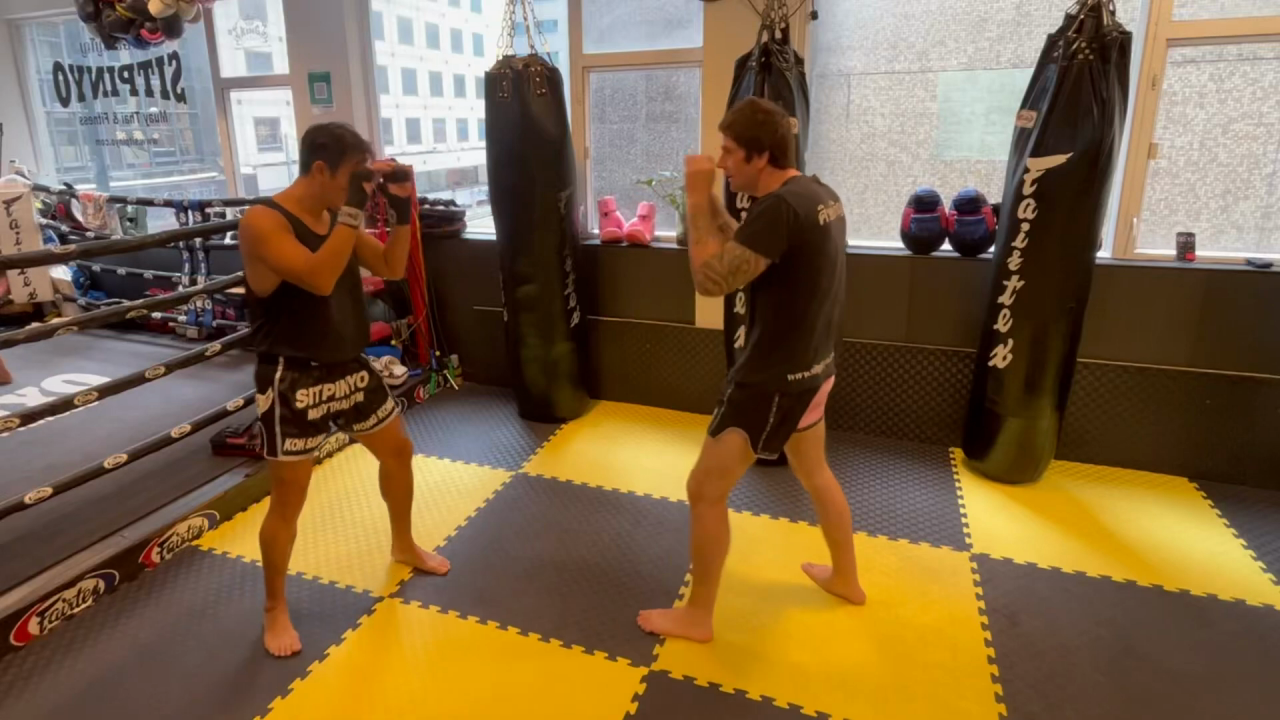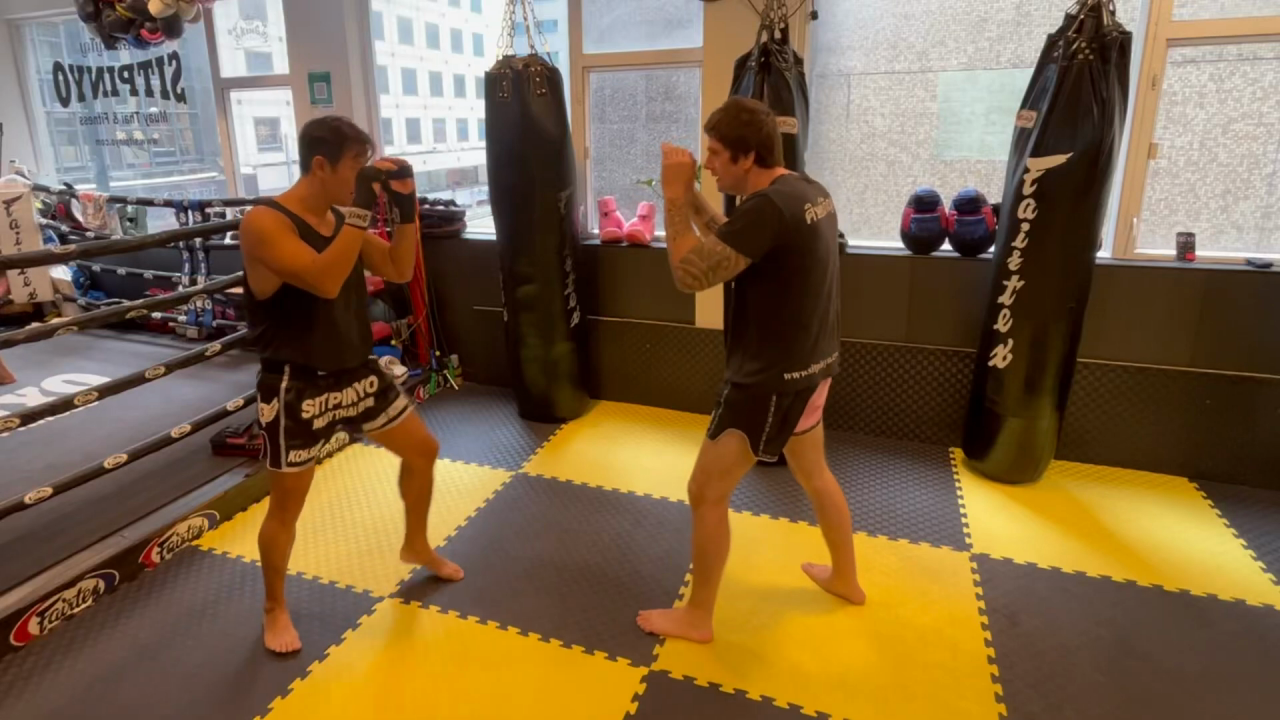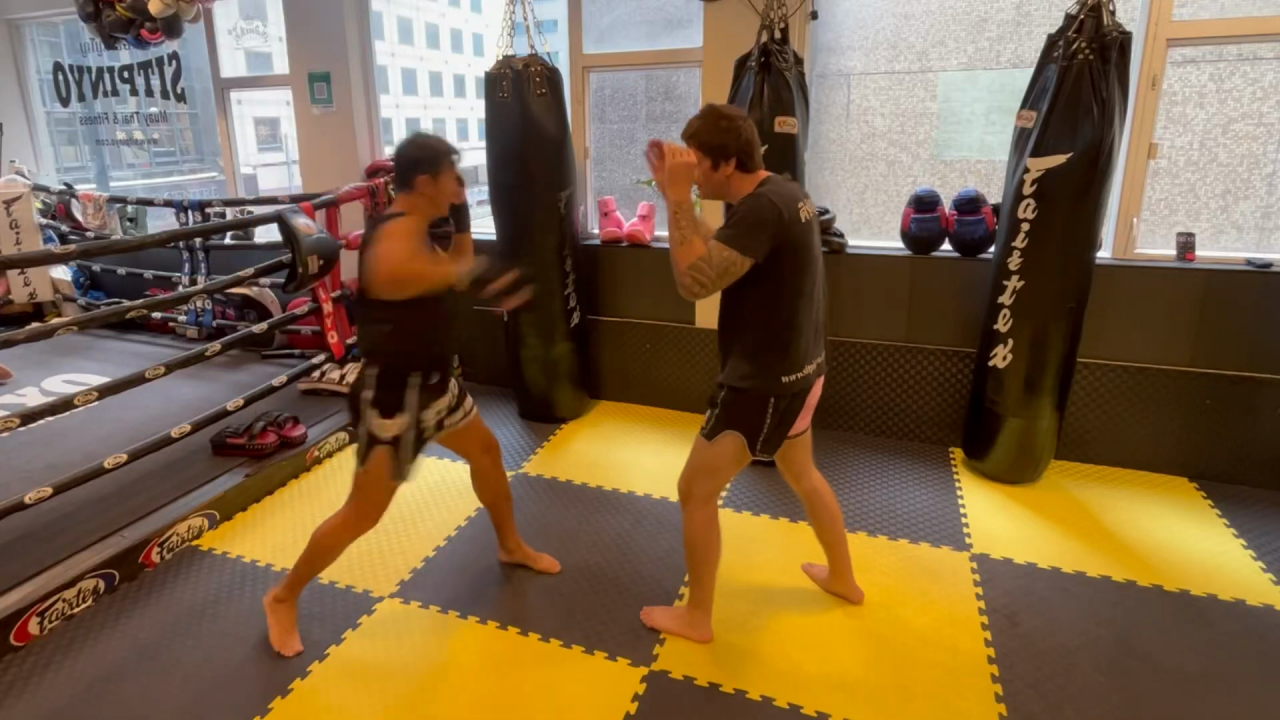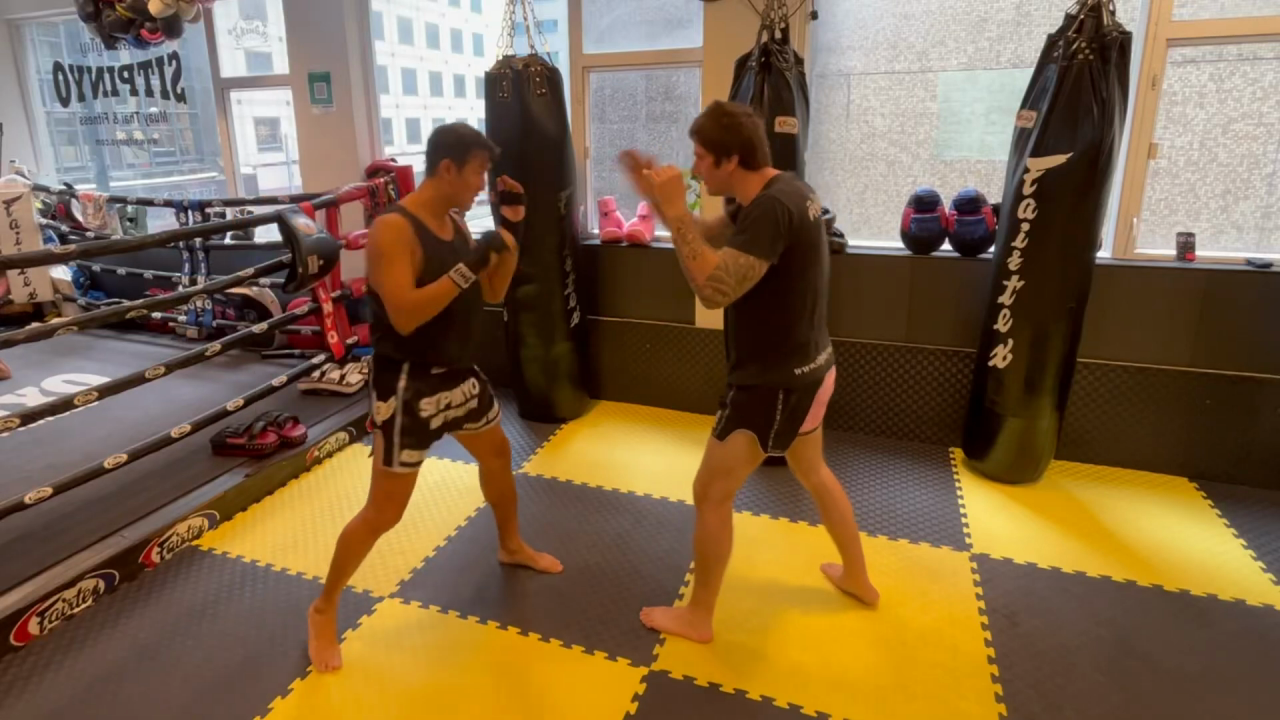
dt=0.4s
person 1, frame 1
left shoulder: (781, 207)
right shoulder: (817, 194)
left elbow: (712, 279)
right elbow: (743, 249)
left wrist: (695, 202)
right wrist: (709, 202)
left hip: (772, 379)
right hip: (810, 369)
left knee: (706, 492)
right knee: (814, 472)
left ankle: (697, 616)
right ankle: (846, 578)
person 1, frame 2
left shoulder: (768, 206)
right shoulder: (810, 192)
left elbow: (691, 274)
right elbow: (730, 244)
left wrist: (673, 196)
right wrist: (690, 195)
left hip: (768, 381)
right hip: (808, 370)
left knee: (706, 493)
right knee: (814, 474)
left ankle: (697, 617)
right ankle: (845, 578)
person 1, frame 3
left shoulder: (762, 209)
right shoulder: (785, 194)
left elbow: (695, 280)
right elbow: (717, 249)
left wrist: (678, 197)
right wrist: (674, 190)
left hip: (762, 384)
right hip: (798, 371)
left knee: (695, 491)
right knee: (801, 475)
left ankle: (696, 616)
right ankle: (843, 578)
person 1, frame 4
left shoulder: (769, 209)
right shoulder: (777, 193)
left elbow: (715, 288)
right elbow: (708, 238)
left wrist: (675, 209)
right wrist: (656, 196)
left hip: (771, 381)
right hip: (808, 368)
left knee: (710, 492)
right knee: (814, 473)
left ankle: (698, 616)
right ankle: (857, 577)
person 2, frame 1
left shoulder: (337, 216)
right shoulder: (262, 222)
left elbow: (391, 267)
right elbow: (319, 278)
left wrist: (401, 209)
right wrist: (356, 209)
left hip: (350, 368)
right hip: (293, 381)
left knee: (399, 451)
right knee: (287, 502)
left ankle: (404, 546)
right ankle: (275, 608)
person 2, frame 2
left shoulder: (341, 219)
right shoulder: (264, 223)
left elbow: (399, 270)
right elbow: (325, 282)
left wrist: (404, 206)
right wrist: (362, 208)
left hip: (358, 373)
right hip: (298, 388)
left knee: (423, 449)
right knee: (287, 507)
left ankle: (417, 545)
right ankle: (274, 609)
person 2, frame 3
left shoulder: (416, 227)
right shoulder: (399, 235)
left elbow: (457, 270)
right elbow: (423, 276)
left wrist: (458, 217)
right wrist: (478, 273)
left hip: (431, 381)
right hip: (398, 391)
left knee: (488, 450)
right knee: (363, 514)
left ankle: (511, 546)
right ankle: (283, 599)
person 2, frame 4
left shoulder: (454, 223)
right shoulder: (393, 229)
left elbow: (493, 293)
right elbow: (404, 318)
left wrist: (511, 229)
right wrist: (467, 269)
left hip: (459, 374)
right hip: (408, 383)
left knee: (497, 452)
right knee: (383, 511)
left ankle: (512, 546)
right ankle: (324, 609)
